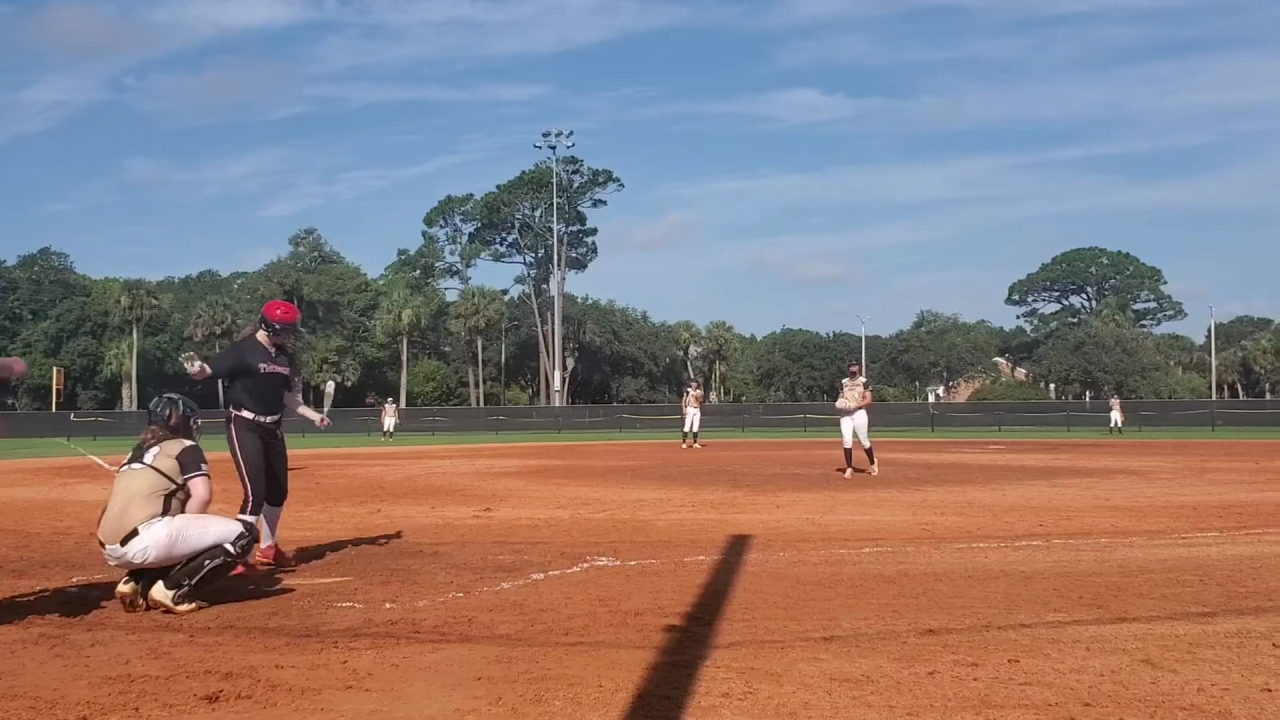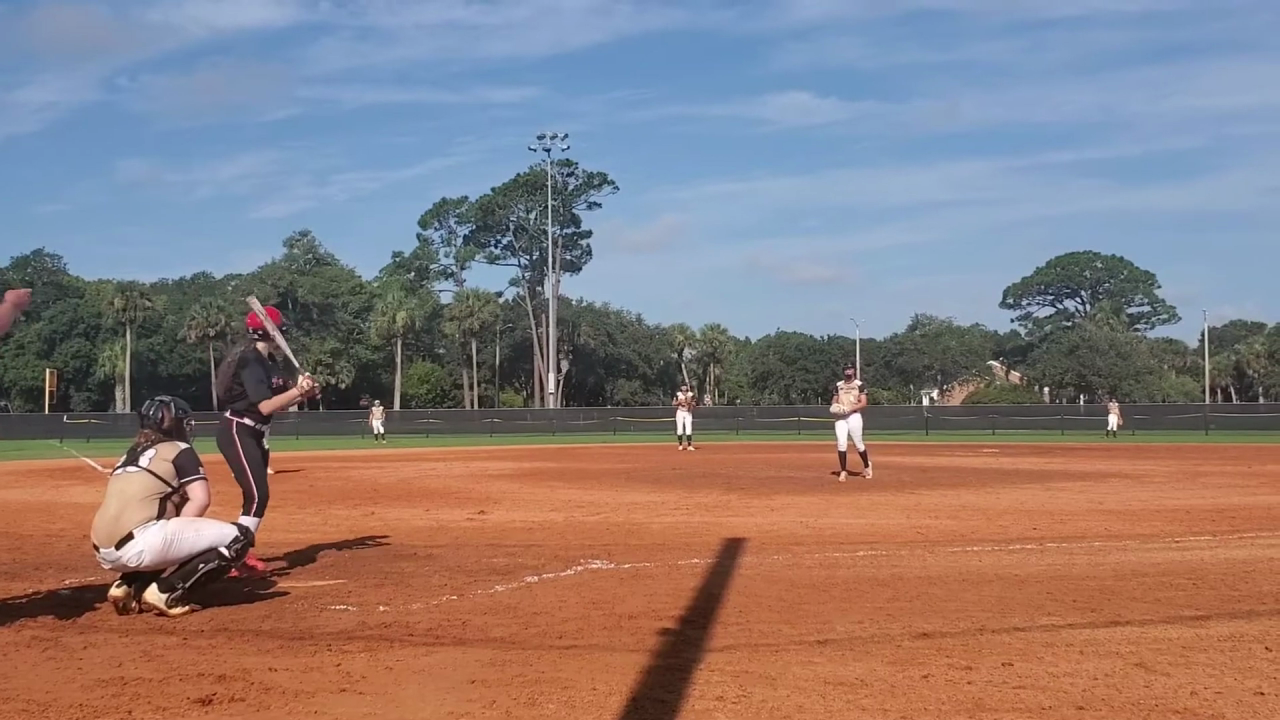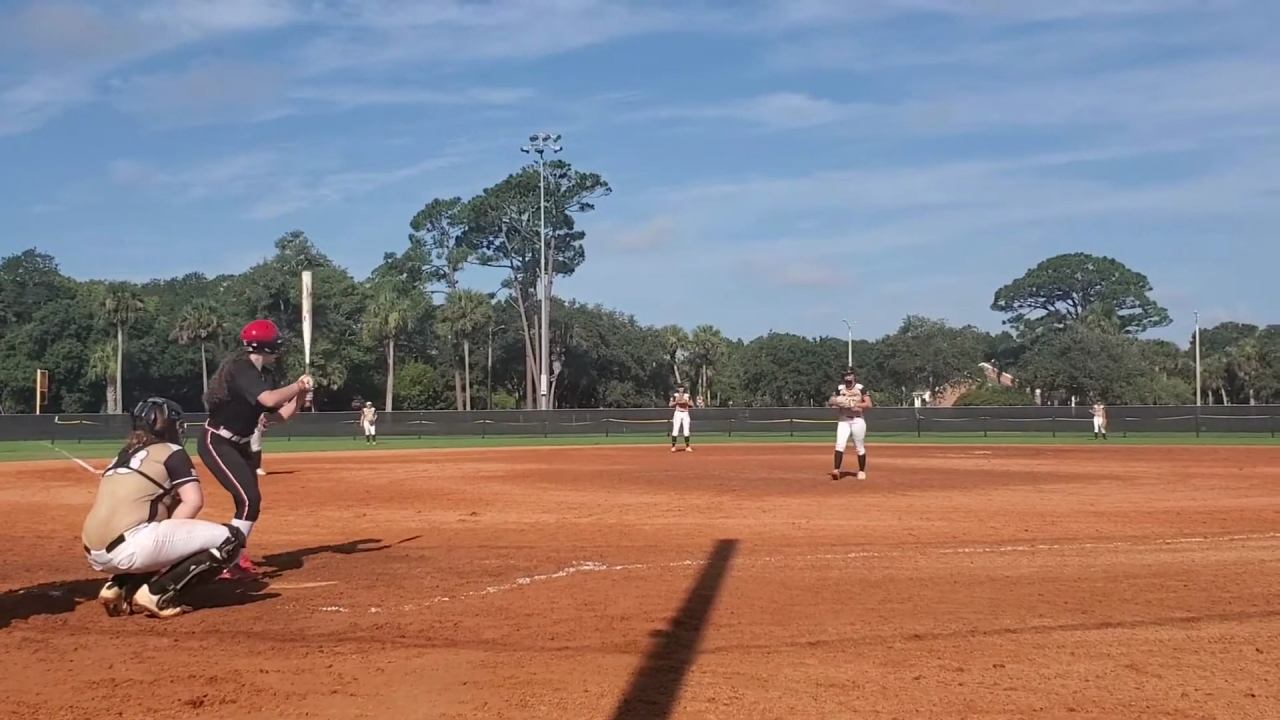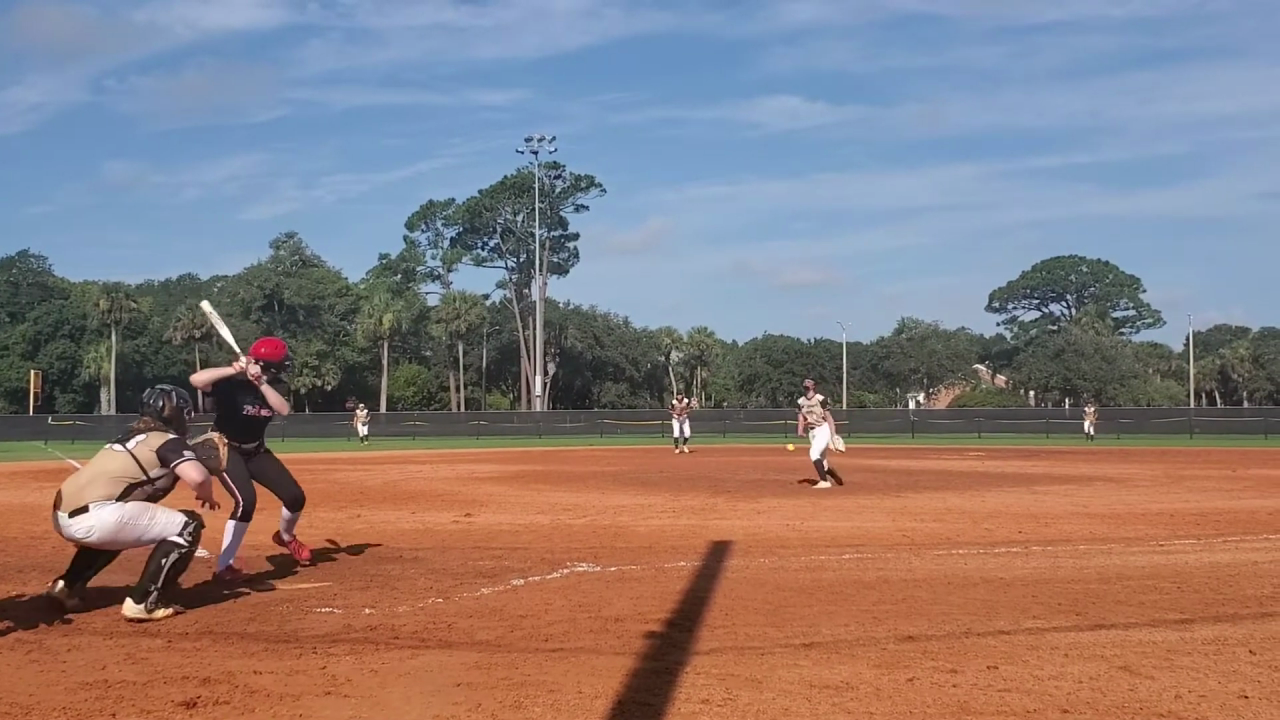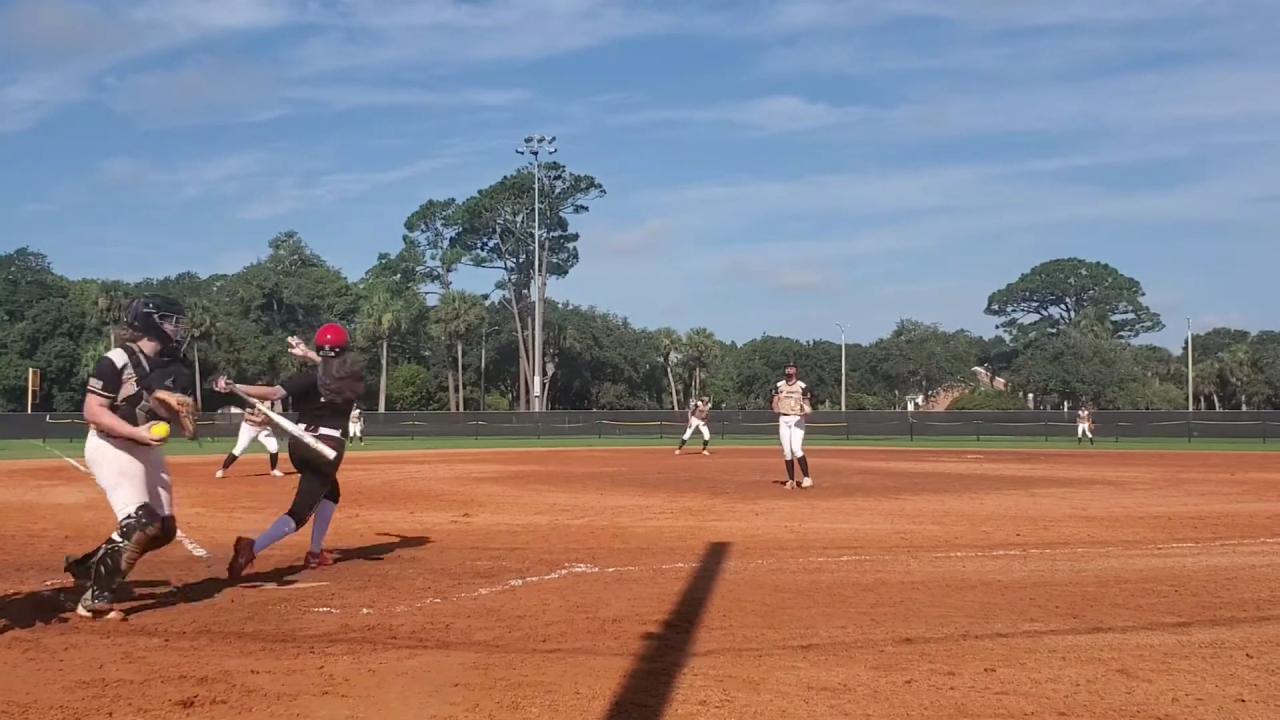
dt=1s
person 1, frame 1
left shoulder: (286, 355)
right shoulder: (243, 350)
right elbow: (207, 371)
left wrist: (312, 414)
right wrist: (196, 368)
left hip: (273, 428)
right hip: (245, 426)
left knee: (279, 490)
right knee: (256, 492)
left ankle: (267, 547)
person 1, frame 2
left shoulder: (265, 361)
right shoulder: (252, 362)
left elbow: (277, 398)
right elbow: (266, 406)
left wrist: (302, 390)
right wrist: (298, 389)
left hip: (251, 434)
right hip: (237, 433)
left knee: (255, 496)
right knee: (258, 496)
person 1, frame 3
left shoulder: (263, 374)
right shoulder: (240, 368)
left elbow: (280, 416)
right elbow: (268, 400)
left wrist: (299, 396)
right wrist: (297, 386)
left hip: (239, 444)
right hip: (217, 443)
left knee: (248, 501)
right knee: (250, 499)
right ankle: (229, 564)
person 1, frame 4
left shoulder: (276, 386)
right shoulder: (233, 384)
left elbow: (283, 409)
right elbow: (196, 380)
left wrist: (258, 381)
right wrist: (231, 370)
left hip: (256, 450)
right hip: (226, 450)
left knee: (294, 496)
right knee: (246, 501)
left ankle: (286, 536)
right ankle: (223, 566)
person 1, frame 5
left shoulder: (309, 375)
right shoulder: (352, 372)
left elbow: (275, 393)
left wrist: (233, 387)
right wrist: (307, 353)
left hip: (299, 444)
right hip: (329, 446)
left knee: (330, 490)
right knee: (301, 512)
left ankle: (314, 552)
right ankle: (251, 547)
person 2, frame 1
left shoulder: (139, 451)
right shoulder: (184, 447)
right elbow: (202, 495)
right wrist: (182, 533)
left hip: (111, 548)
right hip: (143, 539)
right knee: (243, 532)
left ankle: (136, 583)
right ankle: (172, 589)
person 2, frame 2
left shoulder: (132, 453)
right shoulder: (179, 450)
right elbow: (200, 499)
right wrist: (177, 536)
right hip: (138, 543)
right knee: (239, 536)
left ankle: (127, 587)
right ankle: (165, 592)
person 2, frame 3
left shoulder: (124, 455)
right shoulder: (171, 451)
right elbow: (193, 501)
right wrist: (168, 538)
left hip: (96, 553)
right hip: (128, 546)
right knee: (230, 538)
left ankle: (117, 588)
right ankle: (157, 594)
person 2, frame 4
left shoulder: (135, 437)
right shoulder: (170, 441)
right elbow: (197, 477)
right wrist: (207, 496)
left hip: (65, 516)
right hip: (95, 517)
right knee: (188, 526)
left ankle: (69, 586)
right ankle: (144, 602)
person 2, frame 5
left shoulder: (175, 363)
right shoulder: (117, 360)
right elbow: (95, 411)
right wrist: (134, 431)
left hip: (150, 451)
right hip: (113, 447)
left knee: (161, 529)
right knee: (139, 521)
left ankle: (86, 568)
right ankle: (96, 596)
